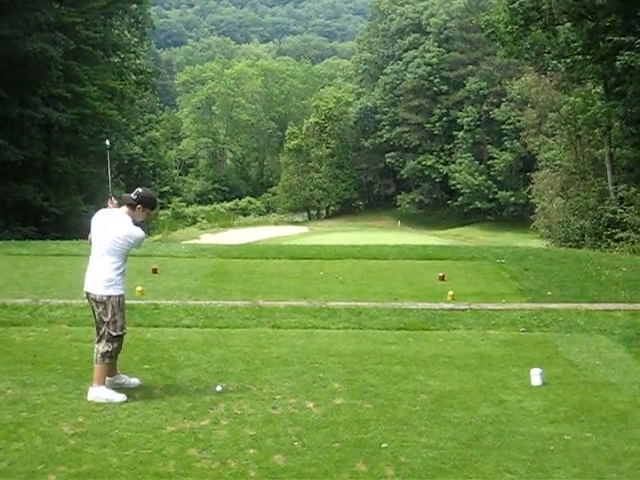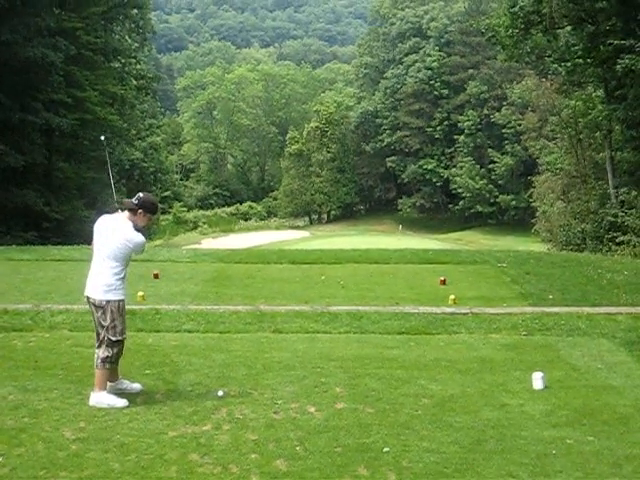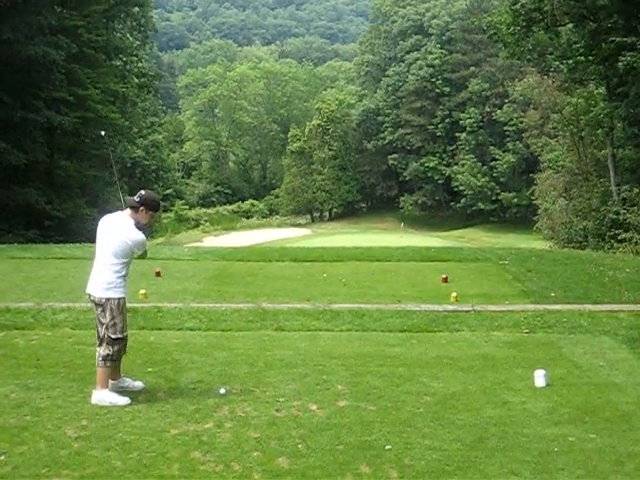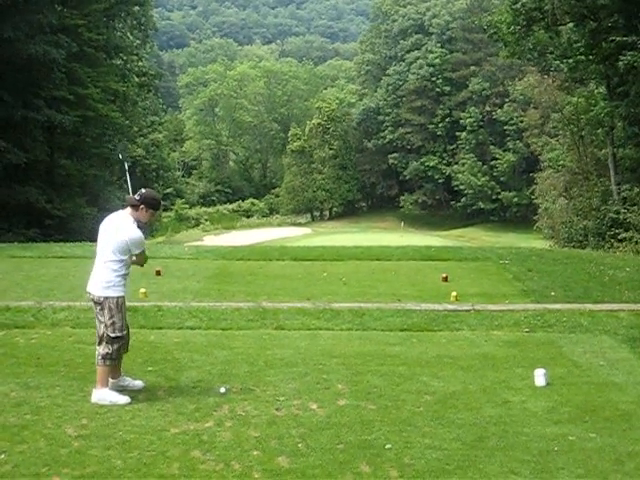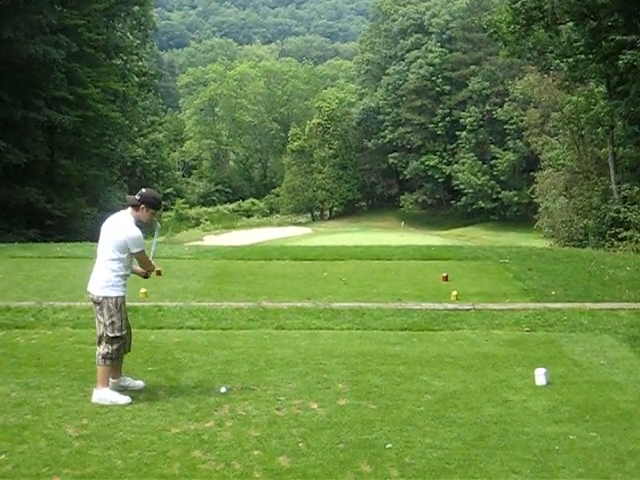
dt=0.1s
person 1, frame 1
left shoulder: (100, 215)
right shoulder: (136, 233)
right wrist: (117, 211)
left hip: (93, 284)
right hip: (109, 290)
left knee: (112, 334)
right knee: (109, 336)
left ankle: (112, 375)
right ankle: (97, 388)
person 1, frame 2
left shoulder: (103, 220)
right shoulder: (137, 239)
left hip: (94, 289)
right hip: (109, 294)
left knee: (113, 339)
right knee: (109, 341)
left ankle: (113, 381)
right ankle: (99, 393)
person 1, frame 3
left shoulder: (107, 219)
right shoulder: (136, 236)
right elbow: (141, 257)
left hip: (99, 287)
right hip: (110, 292)
left knee: (116, 336)
right knee: (110, 339)
left ankle: (116, 379)
right ankle: (101, 391)
person 1, frame 4
left shoulder: (111, 218)
right shoulder: (134, 234)
right elbow: (142, 260)
left wrist: (129, 259)
right wrist: (133, 260)
left hip: (100, 286)
right hip: (109, 291)
left knee: (118, 335)
right knee: (110, 338)
left ankle: (116, 378)
right ankle: (101, 390)
person 1, frame 5
left shoulder: (115, 219)
right shoulder: (132, 231)
right elbow: (145, 263)
left wrist: (136, 269)
right wrist: (150, 269)
left hip: (105, 287)
right hip: (108, 291)
left knee: (121, 334)
right knee: (110, 338)
left ankle: (116, 378)
right ankle: (102, 390)
